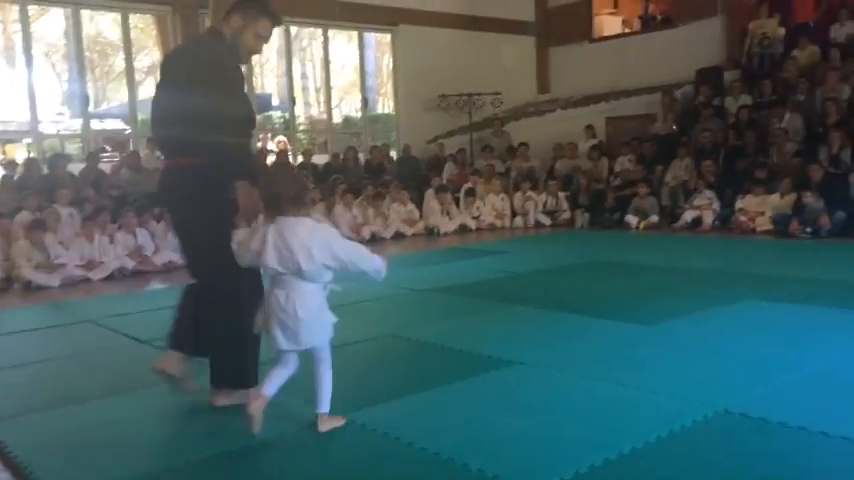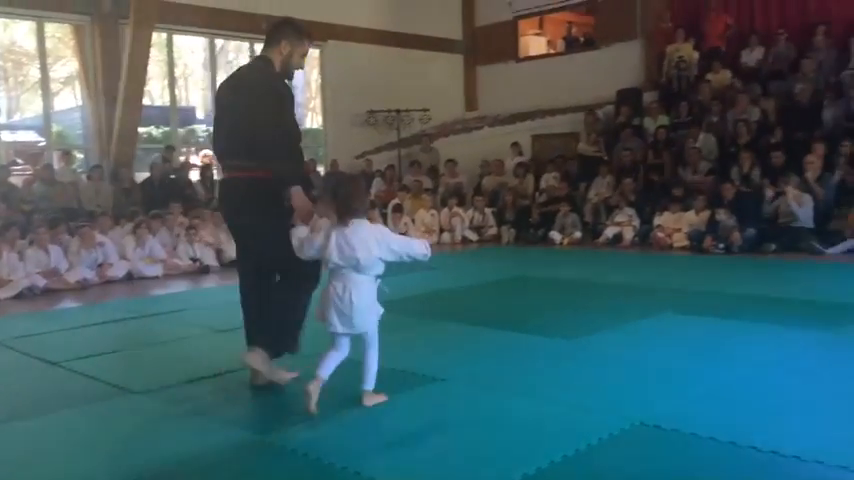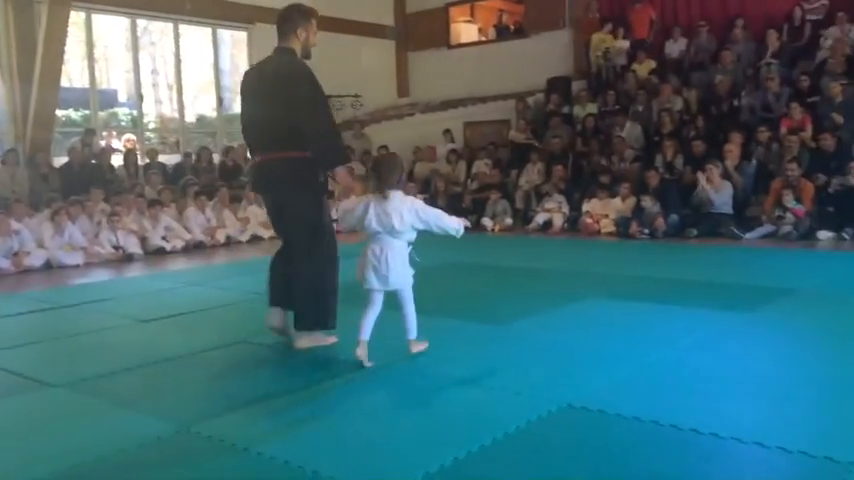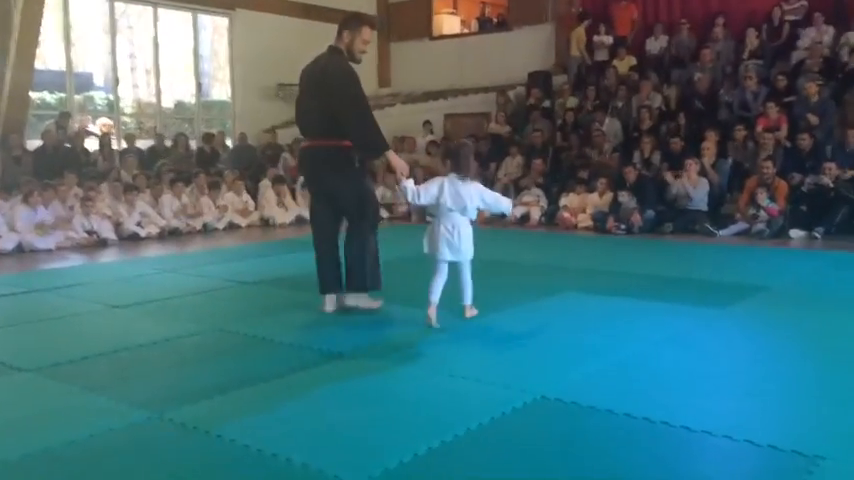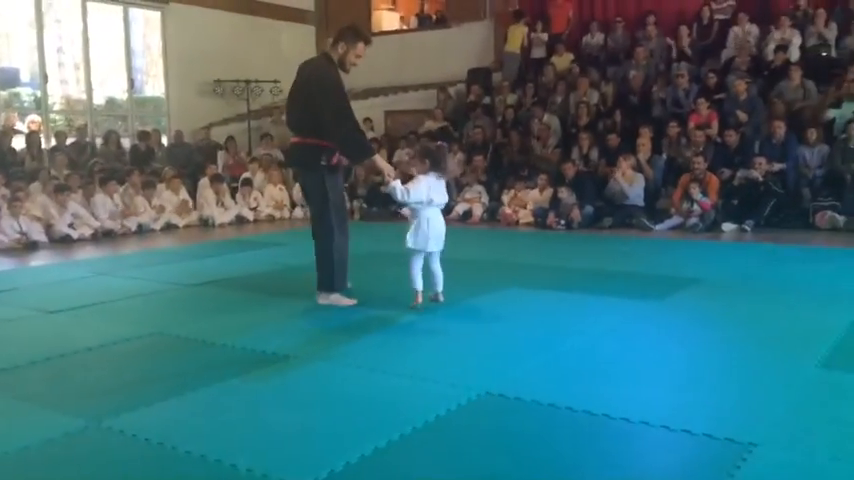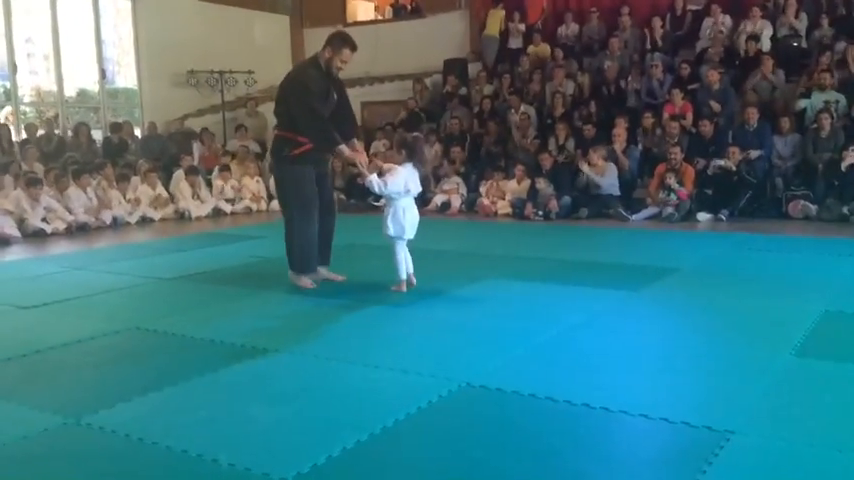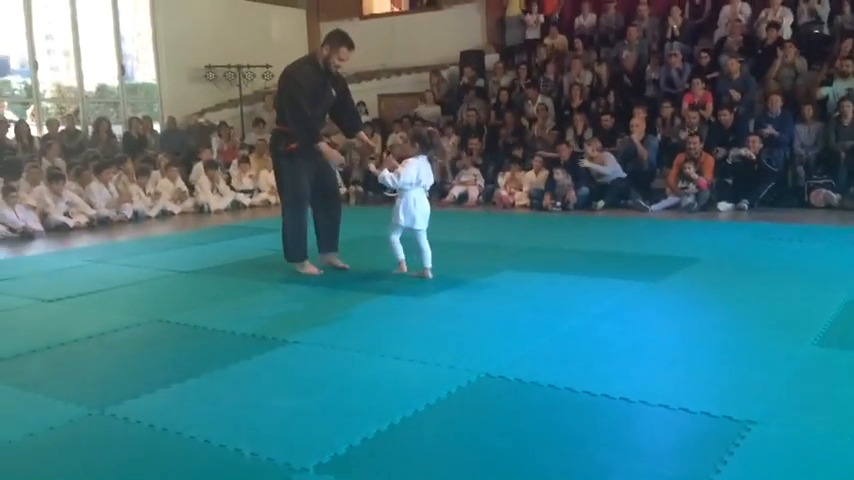
dt=0.5s
person 1, frame 1
left shoulder: (190, 56)
right shoulder: (216, 60)
right elbow: (222, 129)
right wrist: (243, 181)
left hip: (182, 181)
right hip: (206, 184)
left knee: (212, 276)
right knee: (234, 281)
left ankle: (178, 354)
right ankle: (230, 383)
person 1, frame 2
left shoulder: (233, 83)
right shoulder: (271, 85)
left elbow: (223, 141)
right elbow: (280, 142)
right wrist: (297, 188)
left hip: (235, 191)
right hip: (264, 193)
left knee: (257, 277)
right knee: (301, 271)
left ankle: (263, 359)
right ankle: (264, 349)
person 1, frame 3
left shoulder: (254, 74)
right shoulder: (298, 73)
left elbow: (250, 125)
right elbow: (319, 124)
right wrist: (339, 166)
left hip: (267, 170)
right hip: (300, 170)
left knee: (294, 243)
right knee: (317, 248)
left ankle: (278, 309)
right ankle: (310, 328)
person 1, frame 4
left shoulder: (314, 68)
right shoulder: (340, 70)
right elbow: (358, 116)
right wrist: (388, 153)
left hip: (314, 156)
right hip: (339, 158)
left knee: (325, 227)
right knee: (363, 222)
left ankle: (330, 294)
right ankle: (356, 290)
person 1, frame 5
left shoulder: (313, 68)
right shoulder: (325, 76)
right elbow: (344, 122)
left wrist: (338, 150)
right wrist: (376, 159)
left hip: (308, 151)
right hip: (317, 155)
left knee: (325, 217)
right knee: (332, 222)
left ankle: (329, 276)
right ankle: (329, 290)
person 1, frame 6
left shoulder: (332, 79)
right shoulder: (302, 78)
left elbow: (342, 114)
right elbow: (316, 121)
left wrist: (354, 143)
right wrist: (346, 152)
left hip: (315, 150)
right hip: (291, 151)
left knee: (325, 210)
right knee: (302, 212)
left ankle: (319, 266)
right ankle: (299, 270)
person 1, frame 7
left shoulder: (333, 77)
right shoulder: (297, 74)
left elbow: (344, 108)
right elbow: (299, 117)
left wrist: (360, 135)
right wrist: (325, 148)
left hip: (315, 143)
right hip: (291, 145)
left knee: (329, 199)
right knee: (297, 203)
left ankle: (328, 253)
right ankle: (299, 259)
person 2, frame 1
left shoulder: (265, 232)
right shoulder: (321, 232)
left elbow: (242, 254)
right elbow: (354, 255)
left wrist: (243, 230)
right wrist: (379, 265)
left hip: (279, 302)
right hip: (309, 304)
left knee: (288, 363)
right knee: (323, 362)
left ankle: (259, 398)
right ankle: (324, 417)
person 2, frame 2
left shoulder: (328, 232)
right shoulder: (377, 233)
left elbow: (302, 248)
right elbow: (412, 248)
left wrist: (302, 227)
right wrist: (424, 246)
left hip: (337, 293)
right hip: (362, 295)
left knee: (339, 347)
right knee: (371, 346)
left ankle: (315, 384)
right ankle: (368, 393)
person 2, frame 3
left shoulder: (367, 202)
right shoulder: (410, 204)
left elbow: (345, 220)
right elbow: (438, 219)
left wrist: (348, 202)
right wrist: (458, 224)
left hip: (373, 257)
right hip: (395, 259)
left knee: (374, 304)
right knee: (407, 302)
left ankle: (362, 345)
right ankle: (412, 342)
person 2, frame 4
left shoulder: (439, 184)
right shoulder: (475, 187)
left elbow: (415, 196)
right elbow: (498, 203)
left wrist: (406, 182)
right wrist: (508, 204)
left hip: (441, 231)
right hip: (462, 232)
left knee: (440, 273)
right knee: (465, 272)
left ankle: (432, 307)
right ankle: (468, 307)
person 2, frame 5
left shoulder: (421, 181)
right shoulder: (440, 180)
left elbow: (404, 195)
left wrist: (392, 183)
right wrist: (416, 175)
left hip: (422, 224)
right hip: (437, 223)
left knee: (415, 262)
right knee: (434, 261)
left ankle: (418, 294)
right ankle: (438, 293)
person 2, frame 6
left shoulder: (398, 172)
right shoulder: (412, 170)
left elbow: (381, 186)
left wrist: (366, 174)
right wrist: (383, 167)
left hip: (398, 212)
right hip: (409, 211)
left knee: (399, 249)
right knee: (402, 247)
left ankle: (402, 283)
right ankle: (410, 276)
person 2, frame 7
left shoulder: (410, 163)
right shoulder: (425, 163)
left elbow: (395, 180)
left wrist: (377, 171)
right wrist: (396, 166)
left hip: (408, 203)
right hip: (421, 203)
left knee: (394, 236)
right knee: (422, 239)
left ankle: (402, 264)
right ankle: (427, 270)
